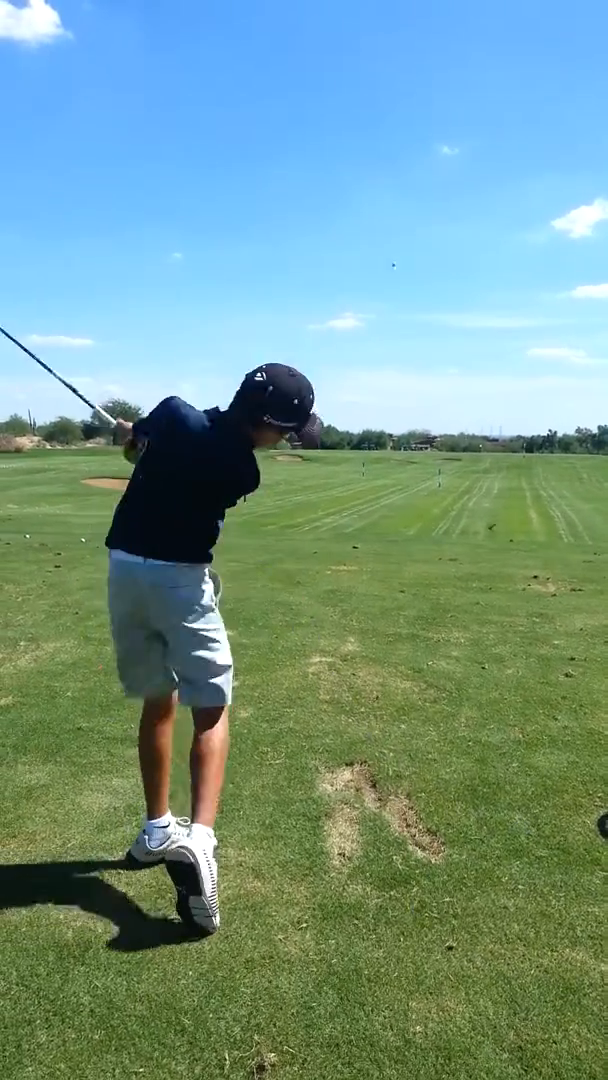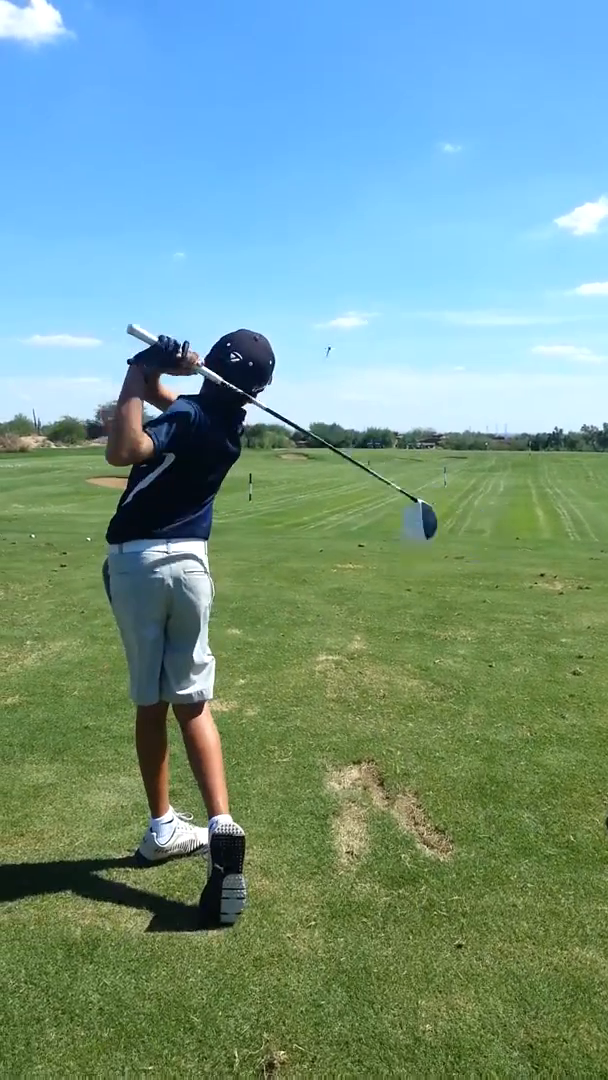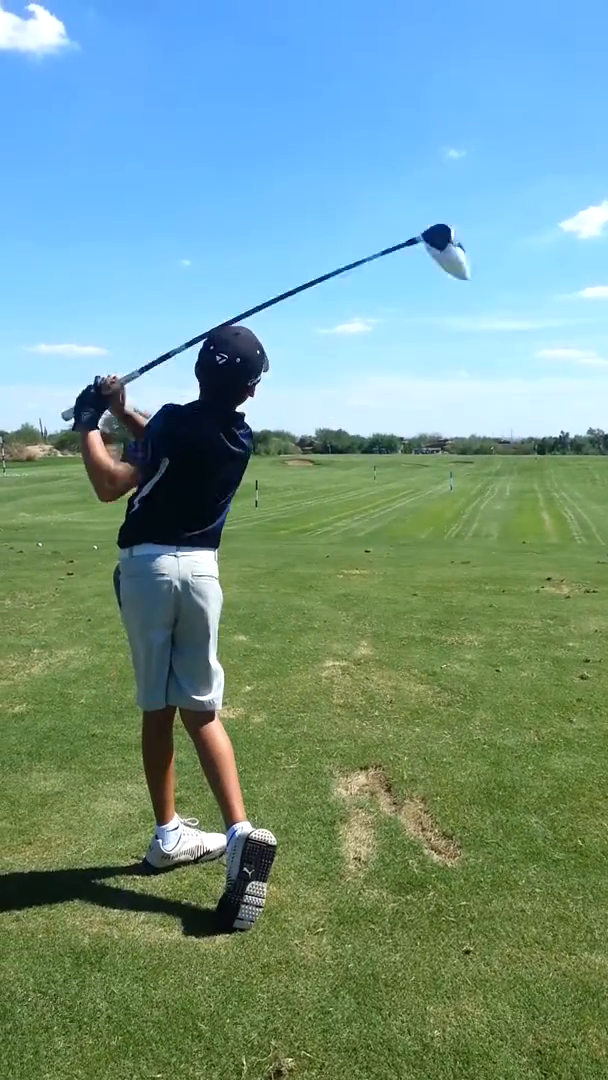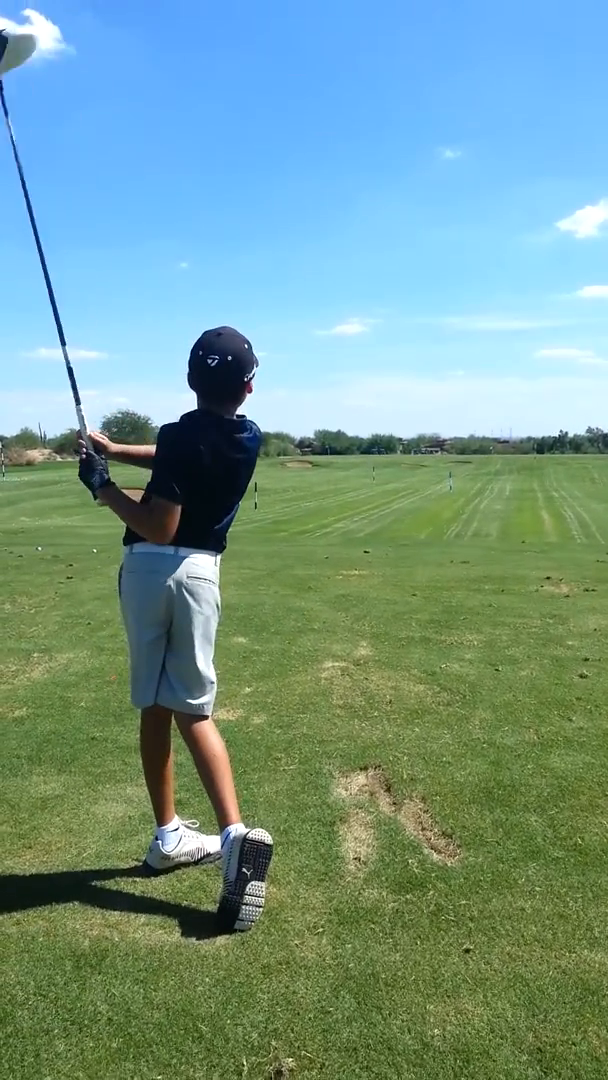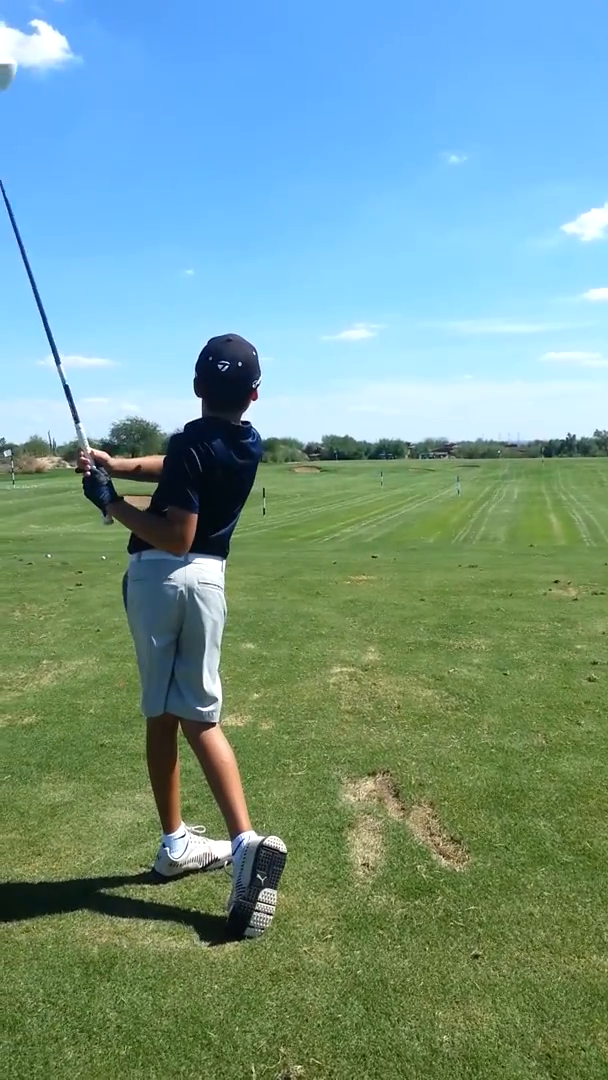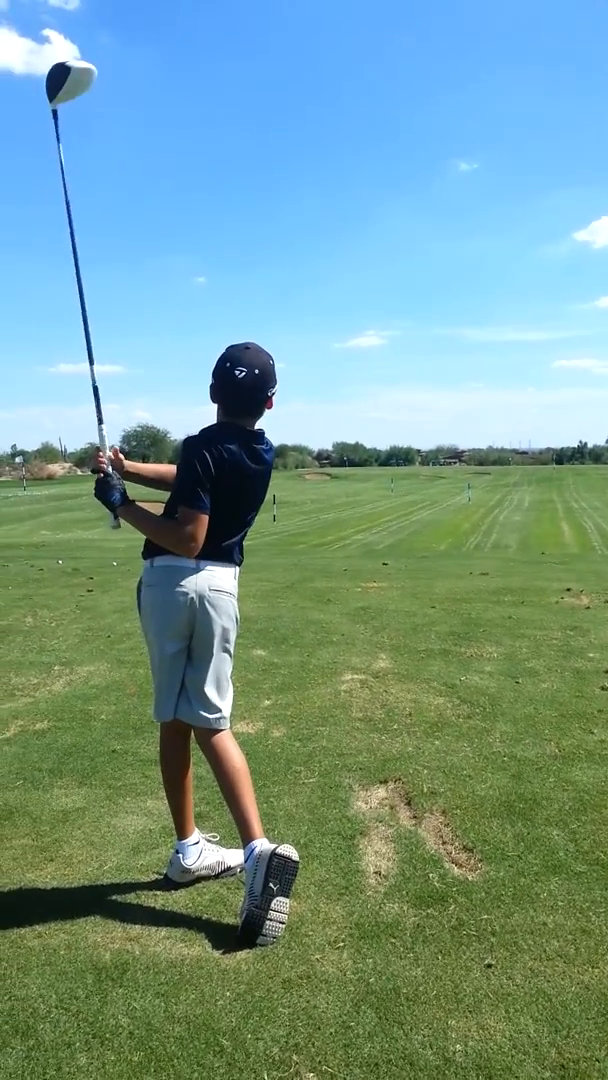
dt=0.5s
person 1, frame 1
left shoulder: (174, 412)
right shoulder: (241, 468)
left elbow: (138, 442)
left wrist: (136, 436)
left hip: (123, 573)
right hip: (180, 582)
left knee: (158, 703)
right knee: (211, 711)
left ankle: (158, 829)
right ankle: (198, 837)
person 1, frame 2
left shoulder: (187, 418)
right shoulder: (228, 426)
left elbow: (121, 451)
right elbow: (159, 397)
left wrist: (142, 369)
right wrist: (155, 370)
left hip: (137, 563)
right hip: (189, 563)
left knee: (150, 701)
right knee: (191, 700)
left ankle: (162, 826)
right ankle: (219, 823)
person 1, frame 3
left shoulder: (175, 421)
right shoulder: (240, 437)
left elbow: (109, 484)
left wrist: (89, 425)
right wrist: (122, 411)
left hip: (146, 568)
right hip: (199, 570)
left knee: (156, 707)
right knee: (200, 709)
left ankle: (168, 835)
right ankle: (239, 833)
person 1, frame 4
left shoulder: (179, 435)
right shoulder: (248, 439)
left elbow: (159, 528)
left wrist: (103, 486)
right wrist: (115, 449)
left hip: (147, 569)
right hip: (198, 574)
left knee: (154, 708)
right knee: (193, 710)
left ankle: (169, 835)
right ankle: (234, 833)
person 1, frame 5
left shoulder: (190, 444)
right shoulder: (248, 445)
left elbow: (175, 538)
left wrist: (111, 501)
right wrist: (117, 465)
left hip: (156, 577)
right hip: (206, 580)
left knee: (161, 714)
right knee: (199, 716)
left ankle: (175, 842)
right ankle: (245, 841)
person 1, frame 6
left shoulder: (203, 446)
right shoulder: (261, 453)
left elbow: (186, 537)
left wrist: (121, 503)
right wrist: (129, 468)
left hip: (169, 582)
right hip: (218, 586)
left knee: (174, 720)
right knee: (210, 722)
left ankle: (189, 848)
right ankle: (256, 848)
